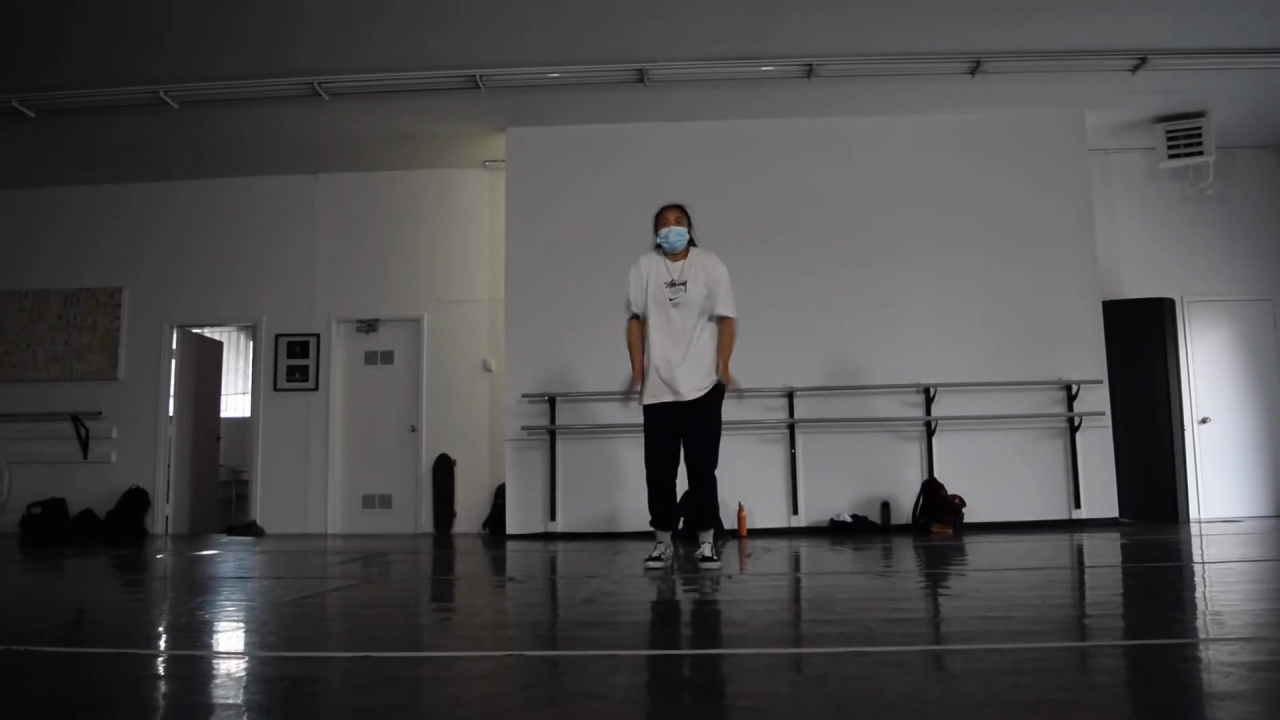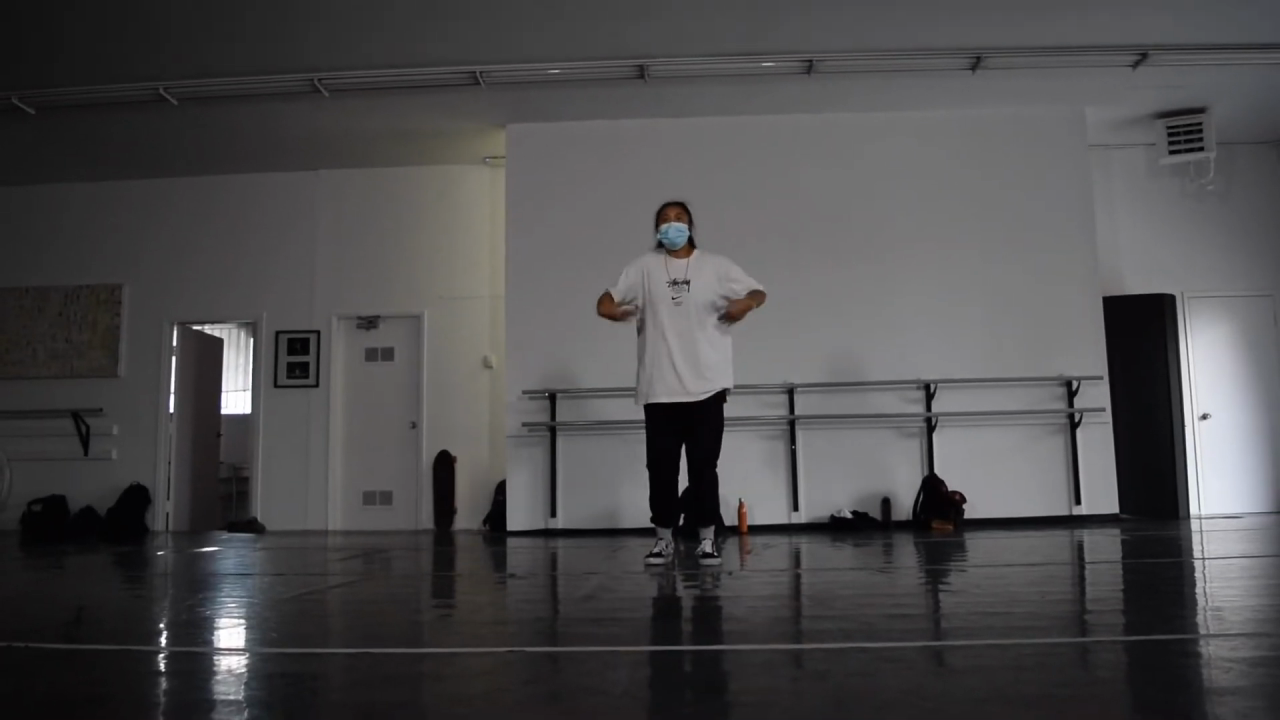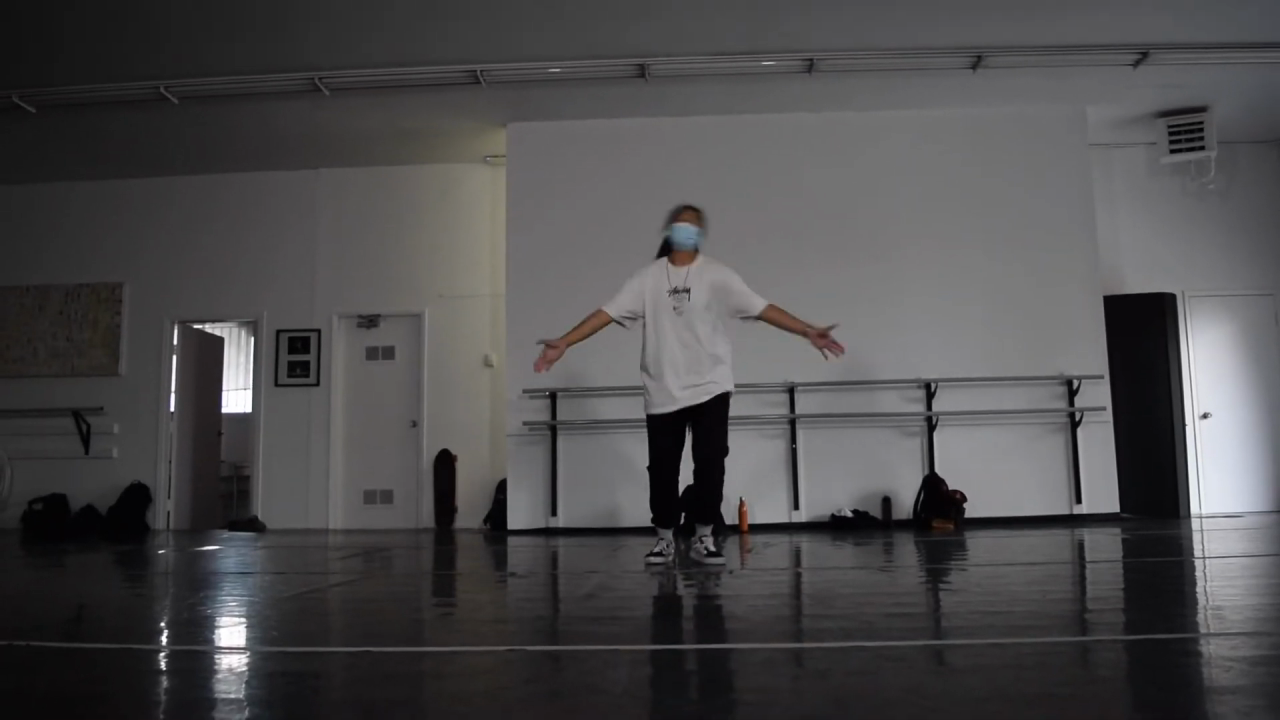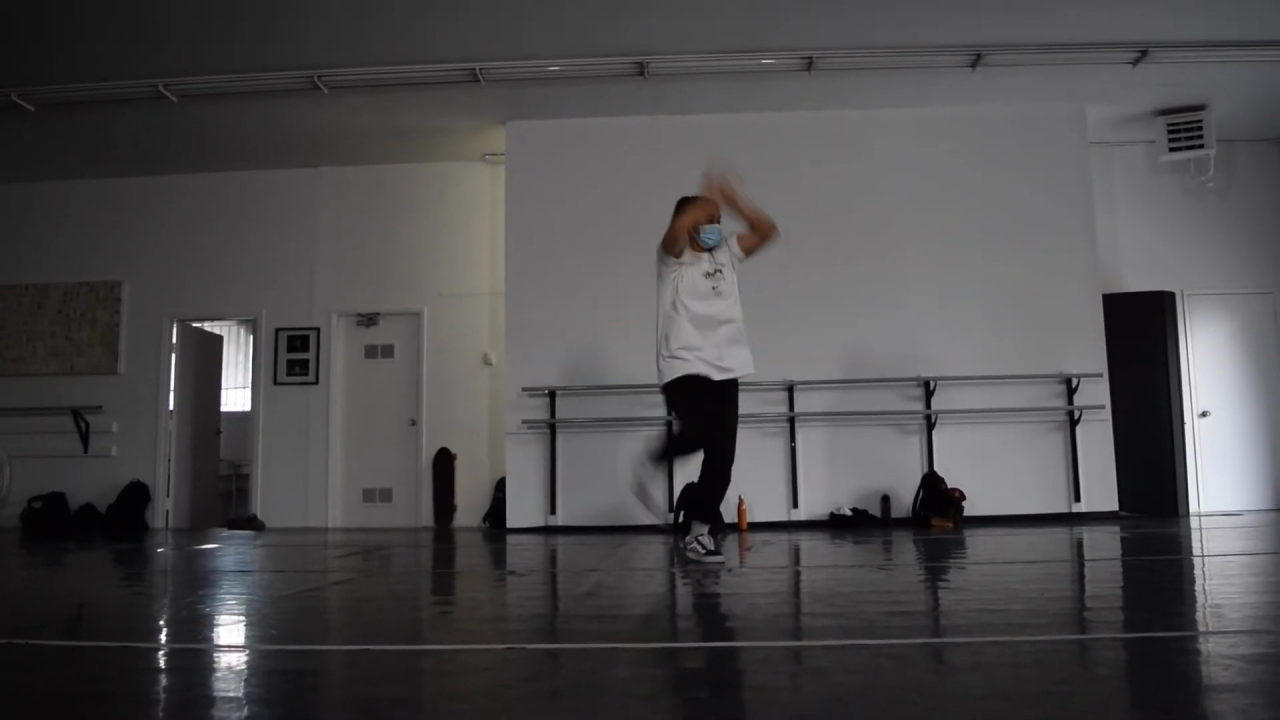
dt=0.4s
person 1, frame 1
left shoulder: (708, 263)
right shoulder: (645, 266)
left elbow: (724, 318)
right elbow: (637, 319)
left wrist: (723, 367)
right wrist: (638, 367)
left hip: (703, 385)
right hip: (658, 388)
left knee: (702, 465)
right knee: (659, 466)
left ankle: (706, 541)
right ankle: (663, 541)
person 1, frame 2
left shoulder: (716, 265)
right shoulder: (644, 267)
left elbow: (757, 292)
right elbow: (610, 298)
left wrist: (745, 304)
right wrist: (611, 309)
left hip: (706, 385)
right hip: (659, 387)
left knee: (704, 463)
right knee: (661, 464)
left ankle: (707, 538)
right ankle: (664, 538)
person 1, frame 3
left shoulder: (717, 275)
right shoulder: (648, 277)
left elbow: (763, 309)
right elbow: (608, 312)
left wrist: (809, 331)
right wrist: (564, 342)
left hip: (710, 386)
right hip: (664, 390)
left knee: (710, 462)
right knee: (662, 466)
left ankle: (704, 538)
right ankle: (665, 537)
person 1, frame 4
left shoulder: (726, 250)
right shoulder: (676, 254)
left elbow: (767, 230)
right elbow: (676, 236)
left wrist: (733, 198)
right wrist: (707, 192)
left hip: (725, 367)
right hip: (684, 366)
left knee: (721, 453)
right knee: (694, 436)
left ankle: (699, 534)
right ankle: (652, 465)
